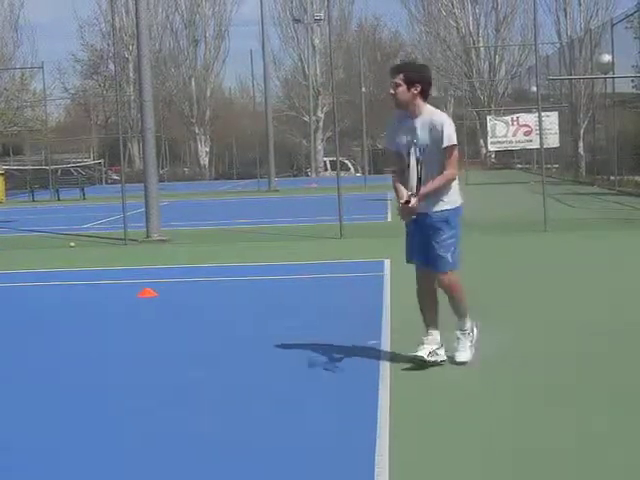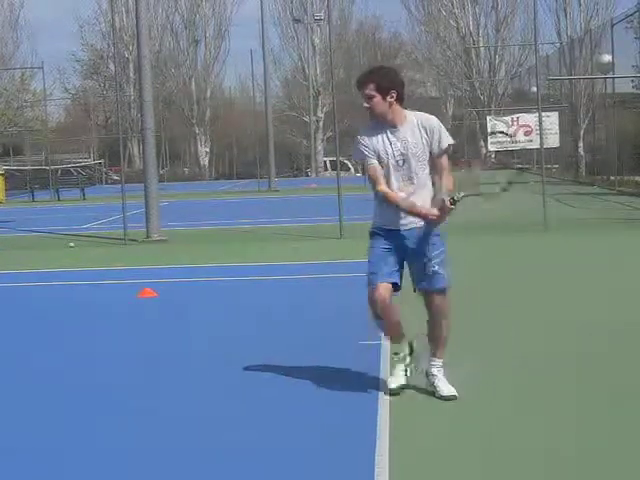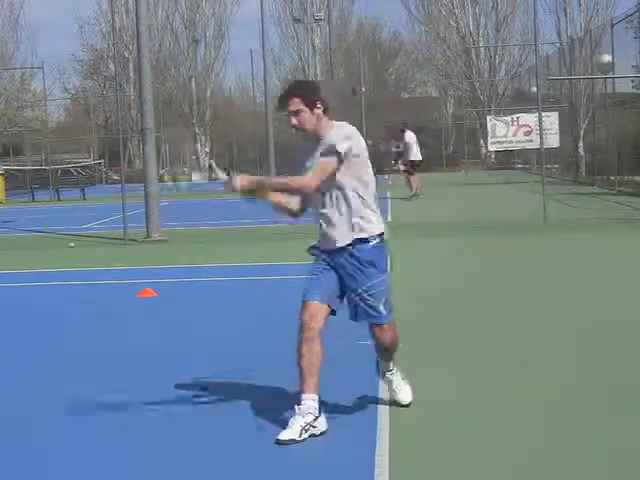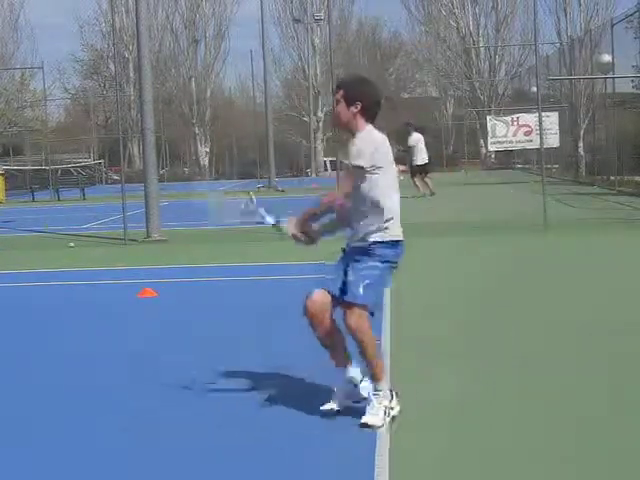
dt=0.5s
person 1, frame 1
left shoulder: (440, 121)
right shoulder: (397, 122)
left elbow: (450, 171)
left wrist: (420, 196)
right wrist: (402, 198)
left hip: (444, 210)
right hip: (415, 213)
left knee: (445, 277)
right knee: (423, 275)
left ankle: (466, 329)
right ankle: (433, 340)
person 1, frame 2
left shoulder: (428, 125)
right shoulder: (366, 138)
left elbow: (444, 172)
right elbow: (381, 189)
left wrist: (442, 201)
right wrist: (418, 211)
left hip: (427, 230)
right hip: (386, 231)
left knee: (437, 301)
right knee: (379, 299)
left ankle: (434, 368)
right ankle: (403, 353)
person 1, frame 3
left shoulder: (344, 134)
right shoulder: (309, 150)
left elbow: (311, 183)
right elbow: (298, 206)
left wrist: (255, 183)
right wrist: (261, 192)
left hip: (365, 245)
right hip: (329, 250)
left knee: (383, 331)
right knee: (310, 323)
left ankle: (389, 371)
right ankle: (310, 412)
person 1, frame 4
left shoulder: (368, 141)
right shoulder: (361, 144)
left elbow: (339, 200)
left wrist: (304, 219)
right wrist: (317, 230)
left hip: (380, 244)
right hip: (359, 245)
left knee: (355, 318)
right knee: (315, 306)
left ankle: (384, 395)
right ankle: (352, 378)
